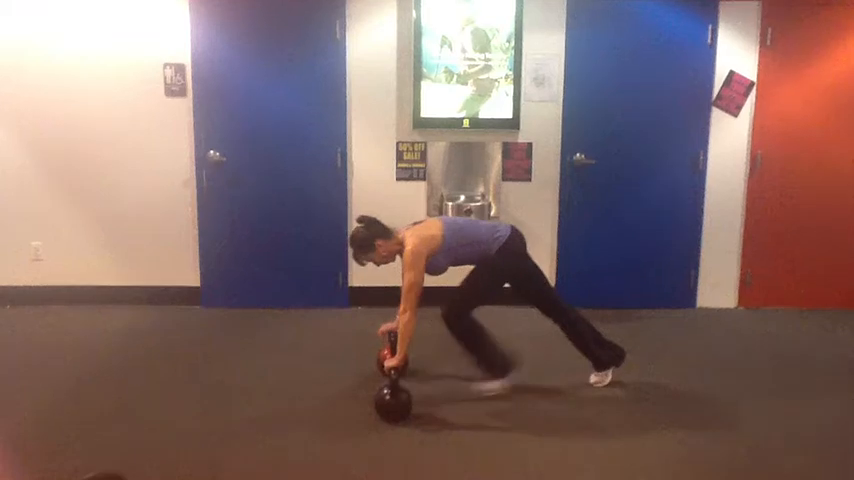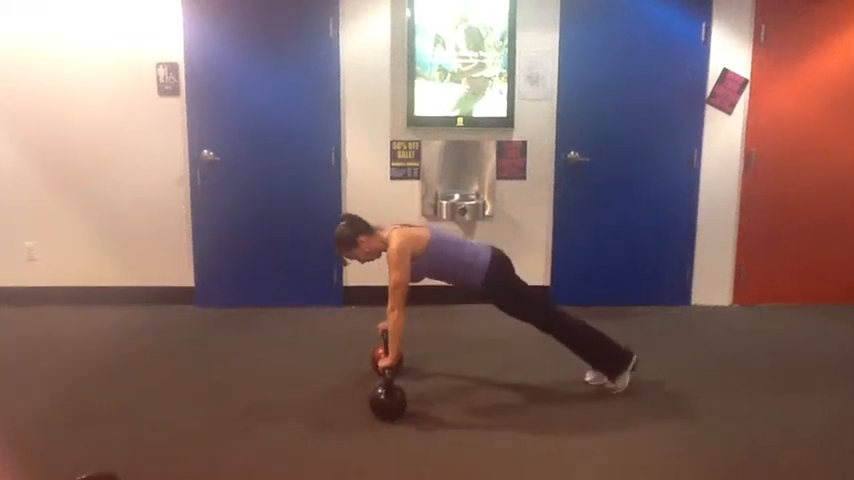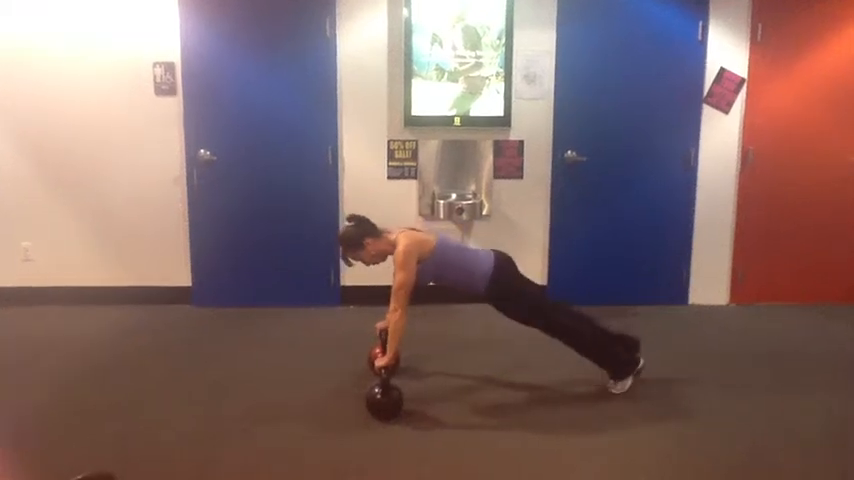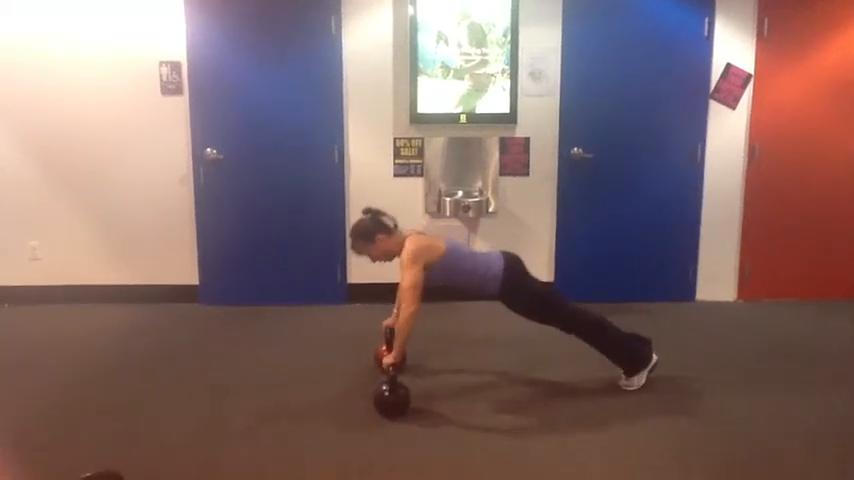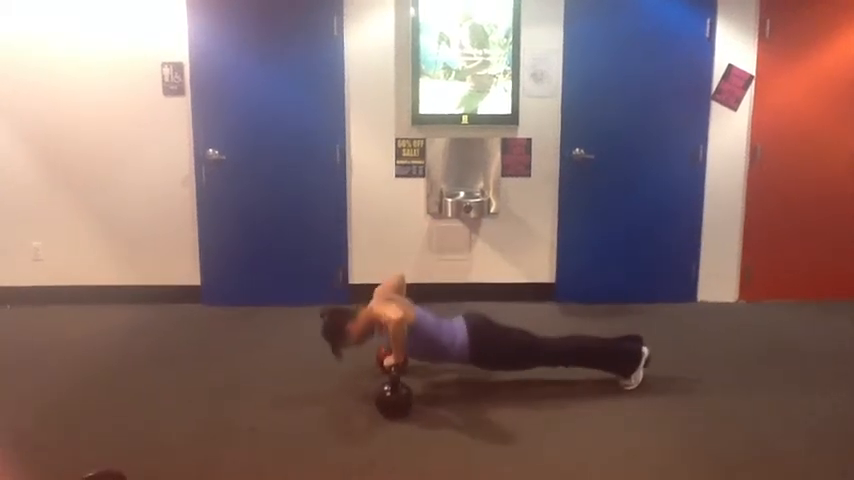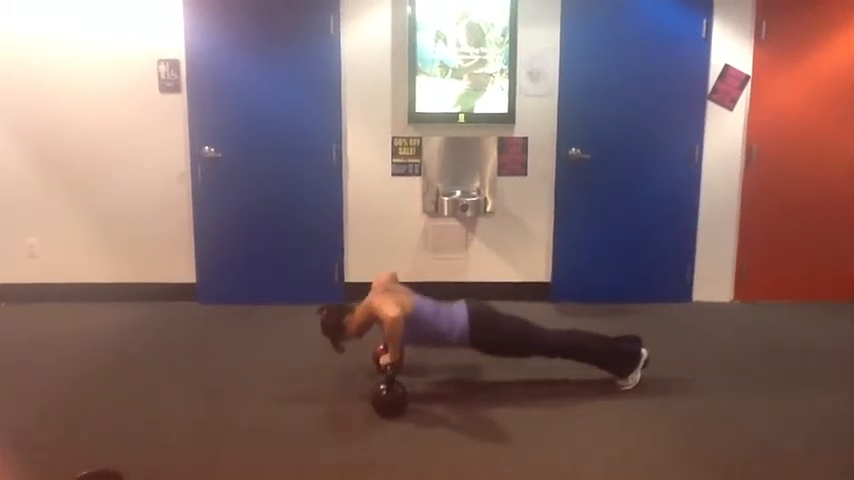
dt=0.4s
person 1, frame 1
left shoulder: (414, 246)
right shoulder: (405, 239)
left elbow: (410, 307)
right elbow: (409, 291)
left wrist: (399, 357)
right wrist: (398, 323)
left hip: (503, 248)
right hip: (506, 243)
left knee: (455, 313)
right knee: (551, 305)
left ankle: (499, 371)
right ankle: (607, 358)
person 1, frame 2
left shoulder: (397, 246)
right shoulder: (393, 236)
left elbow: (396, 306)
left wrist: (392, 357)
right wrist: (392, 323)
left hip: (490, 272)
right hip: (488, 264)
left knee: (546, 318)
right knee: (544, 313)
left ankle: (618, 361)
right ankle: (606, 361)
person 1, frame 3
left shoulder: (404, 249)
right shoulder: (399, 240)
left elbow: (399, 308)
right elbow: (399, 297)
left wrist: (389, 356)
right wrist: (388, 322)
left hip: (494, 278)
right hip: (493, 269)
left knee: (551, 320)
right knee: (553, 313)
left ankle: (625, 365)
right ankle: (625, 347)
person 1, frame 4
left shoulder: (411, 252)
right shoulder: (409, 242)
left elbow: (410, 308)
right elbow: (411, 289)
left wrist: (396, 353)
right wrist: (395, 317)
left hip: (505, 277)
right hip: (501, 270)
left knee: (566, 317)
right knee: (565, 315)
left ankle: (638, 359)
right ankle: (636, 349)
person 1, frame 5
left shoulder: (375, 313)
right shoulder: (380, 299)
left elbow: (396, 317)
right elbow: (399, 277)
left wrist: (397, 355)
left hip: (475, 344)
right hip: (470, 330)
left knee: (547, 351)
right knee: (547, 347)
left ankle: (630, 356)
right ankle: (627, 348)
person 1, frame 6
left shoulder: (375, 302)
right shoulder: (379, 288)
left elbow: (394, 319)
right elbow: (393, 275)
left wrist: (393, 355)
left hip: (475, 328)
right hip: (471, 316)
left knee: (545, 343)
right knee: (546, 339)
left ankle: (629, 357)
right ankle: (626, 347)
